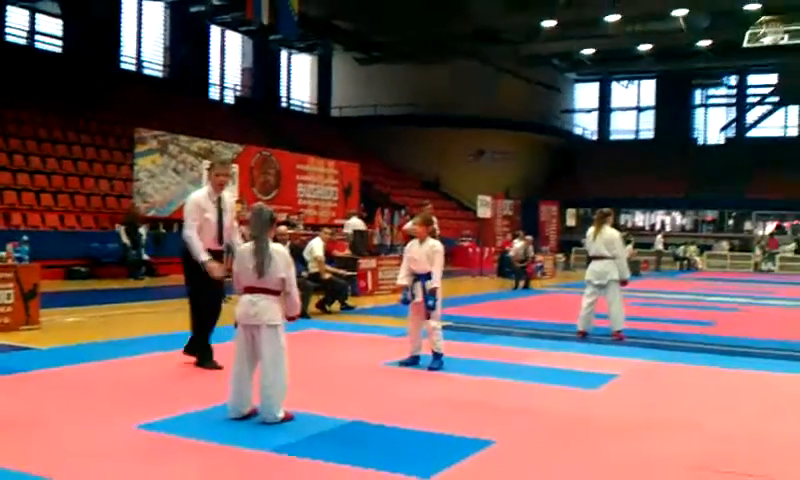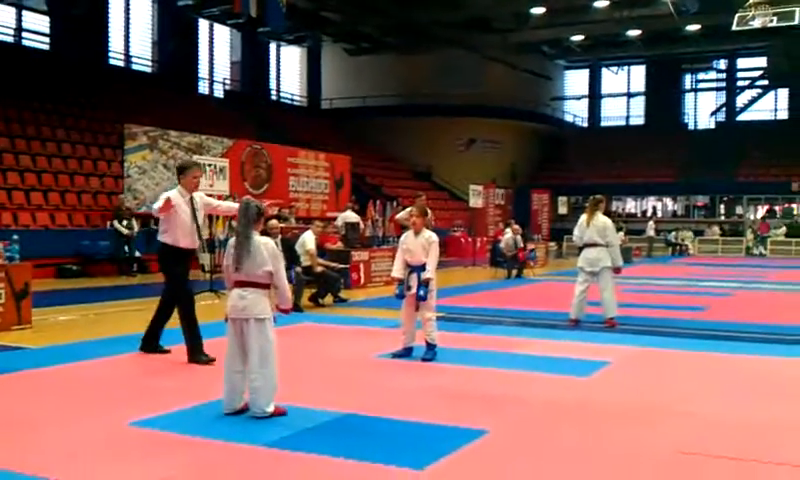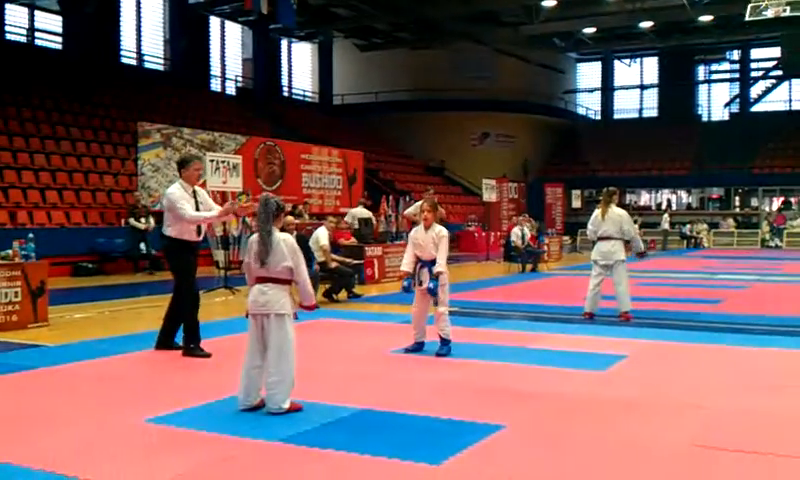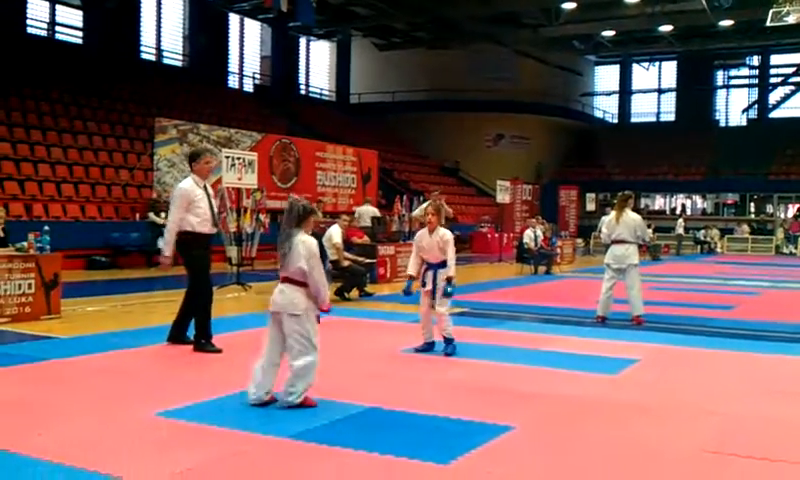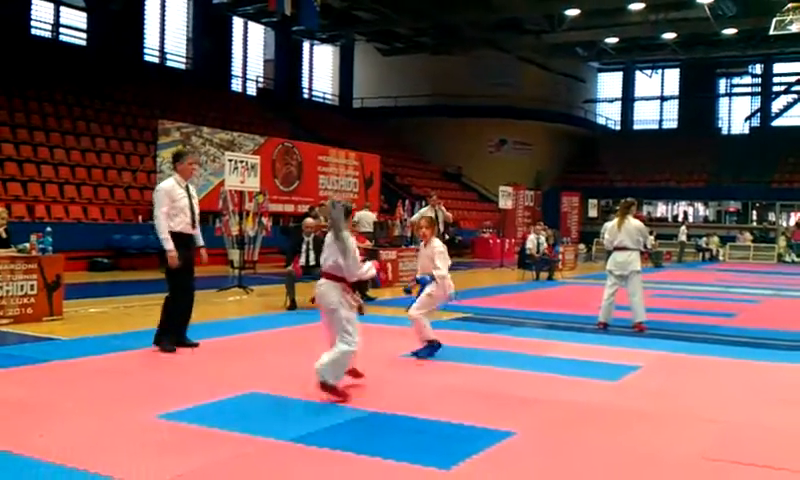
dt=0.4s
person 1, frame 1
left shoulder: (242, 251)
right shoulder: (279, 252)
left elbow: (238, 283)
right elbow: (290, 286)
right wrist: (292, 311)
left hip: (246, 307)
right hip: (269, 309)
left knee: (243, 361)
right knee: (272, 362)
left ankle: (239, 407)
right ankle: (272, 411)
person 1, frame 2
left shoulder: (232, 244)
right shoulder: (267, 245)
left elbow: (228, 277)
right elbow: (279, 277)
right wrist: (285, 304)
left hip: (236, 302)
right hip: (258, 303)
left knee: (235, 356)
right knee: (261, 356)
left ankle: (233, 402)
right ankle: (262, 406)
person 1, frame 3
left shoulder: (253, 240)
right shoulder: (286, 240)
left elbow: (248, 273)
right elbow: (300, 273)
right wrist: (308, 300)
left hip: (257, 298)
right hip: (278, 299)
left knee: (255, 351)
right knee: (280, 353)
left ankle: (249, 399)
right ankle: (278, 402)
person 1, frame 4
left shoulder: (285, 240)
right shoulder: (308, 242)
right elbow: (316, 277)
right wrist: (324, 302)
left hip: (281, 295)
right hip: (298, 300)
left knee: (273, 349)
right knee: (306, 350)
left ankle: (259, 394)
right ankle: (294, 396)
person 1, frame 5
left shoulder: (331, 236)
right shoulder: (346, 239)
right elbow: (354, 272)
left wrist: (363, 265)
right wrist: (372, 267)
left hip: (325, 287)
right hip: (336, 291)
left knee: (337, 333)
right knee: (349, 340)
left ankle: (343, 366)
right ankle: (328, 378)
person 2, frame 1
left shoulder: (229, 201)
right shoulder: (197, 199)
left elbow: (232, 229)
right elbow: (190, 233)
right wrist: (206, 261)
left hip: (217, 256)
right hip: (198, 257)
left knee: (215, 304)
right knee: (201, 305)
left ankle: (195, 346)
right ankle: (204, 355)
person 2, frame 2
left shoulder: (199, 199)
right shoulder: (170, 197)
left elbow: (222, 207)
right elbow: (157, 210)
right wrist: (162, 209)
left hip: (186, 255)
right hip: (171, 254)
left knee: (170, 299)
right knee: (186, 299)
left ankle: (150, 342)
right ankle: (195, 351)
person 2, frame 3
left shoulder: (200, 193)
right shoulder: (174, 193)
left elbow: (217, 213)
right elbow: (189, 216)
left wrist: (231, 210)
right wrist: (219, 213)
left hip: (190, 247)
right hip: (177, 248)
left knee: (181, 294)
right knee: (190, 294)
left ankle: (165, 339)
right ankle: (191, 344)
person 2, frame 4
left shoulder: (207, 188)
right shoulder: (185, 188)
right elbow: (173, 222)
right wrist: (167, 253)
left hip: (204, 242)
right hip: (191, 243)
left knee: (196, 289)
right knee: (204, 290)
left ankle: (178, 333)
right ankle: (202, 339)
person 2, frame 5
left shoulder: (190, 189)
right shoulder: (166, 187)
right elbow: (161, 220)
left wrist: (200, 245)
right wrist: (169, 249)
left hip: (187, 242)
right hip: (173, 242)
left knee: (187, 290)
right knee: (177, 290)
left ankle: (177, 335)
right ankle: (164, 336)
person 3, frame 1
left shoulder: (435, 246)
right shoulder: (410, 246)
left elbow: (437, 270)
right elbow: (405, 267)
left wrist: (433, 291)
right wrist: (405, 288)
left hip: (429, 287)
right hip: (415, 286)
left knee: (433, 322)
right knee: (414, 322)
left ankle: (437, 356)
right ankle: (414, 355)
person 3, frame 2
left shoulder: (431, 237)
right shoulder: (405, 237)
left elbow: (432, 261)
right elbow: (400, 259)
left wrist: (425, 282)
right wrist: (399, 281)
left hip: (424, 277)
right hip: (410, 277)
left knee: (427, 314)
right knee: (407, 314)
left ankle: (431, 347)
right ankle: (407, 346)
person 3, frame 3
left shoulder: (441, 232)
right shoulder: (415, 232)
left elbow: (442, 256)
right elbow: (410, 254)
left wrist: (435, 277)
right wrist: (408, 275)
left hip: (437, 273)
right hip: (421, 272)
left knee: (441, 309)
right knee: (418, 309)
left ankle: (445, 342)
right ankle: (419, 341)
person 3, frame 4
left shoulder: (446, 235)
right shoulder: (420, 235)
left elbow: (450, 259)
right elbow: (415, 258)
left wrist: (449, 281)
right wrist: (410, 279)
left hip: (442, 273)
right hip: (427, 274)
left knee: (441, 309)
right knee: (425, 310)
left ankle: (449, 341)
right ankle: (428, 341)
person 3, frame 5
left shoulder: (437, 246)
right shoulder: (423, 245)
left elbow: (442, 270)
left wrist: (430, 278)
right wrist: (417, 281)
left hip: (439, 284)
right hip: (430, 284)
left knee: (415, 314)
right knee: (414, 314)
left ankle: (432, 343)
right ankle: (428, 344)
person 4, frame 1
left shoulder: (590, 232)
right shoulder: (613, 233)
right elbow: (620, 255)
right wrist: (624, 275)
left hip: (594, 267)
right hip: (609, 268)
left knee: (589, 299)
right knee: (614, 301)
left ankle: (582, 329)
right ankle: (616, 331)
person 4, frame 2
left shoulder: (582, 219)
right shoulder: (606, 221)
left elbow: (577, 239)
right elbow: (613, 243)
right wrist: (617, 263)
left hip: (586, 255)
right hip: (601, 255)
left knee: (581, 286)
right knee: (607, 288)
left ankle: (574, 317)
right ankle: (610, 318)
person 4, frame 3
left shoulder: (597, 213)
right shoulder: (621, 213)
left elbow: (590, 233)
right elbow: (631, 233)
right wrist: (640, 249)
left hip: (600, 248)
right hip: (615, 248)
left knee: (595, 280)
right knee: (621, 281)
left ankle: (589, 310)
right ankle: (624, 311)
person 4, frame 4
left shoulder: (612, 217)
right shoulder: (635, 218)
left elbow: (605, 237)
right elbow: (644, 237)
right wrist: (635, 238)
left hip: (614, 251)
right hip: (629, 252)
left knee: (608, 284)
right knee: (633, 285)
left ankle: (601, 314)
right ankle: (637, 315)
person 4, frame 5
left shoulder: (614, 223)
right shoulder: (637, 224)
left elbow: (607, 243)
right elbow: (645, 239)
left hip: (616, 258)
right hip: (631, 258)
left knee: (610, 290)
right knee: (635, 291)
left ankle: (603, 320)
right ankle: (638, 322)
